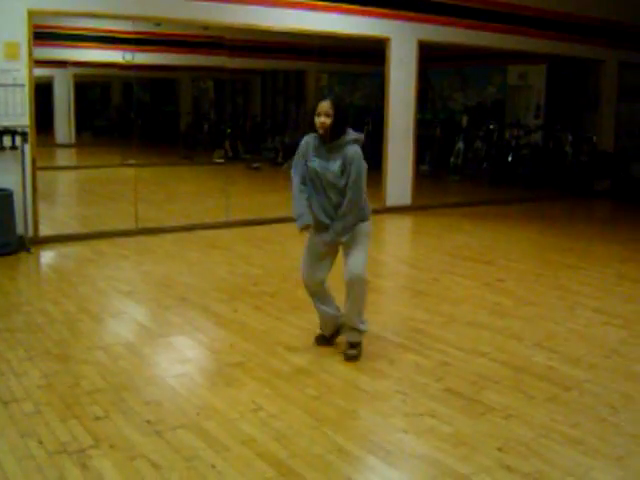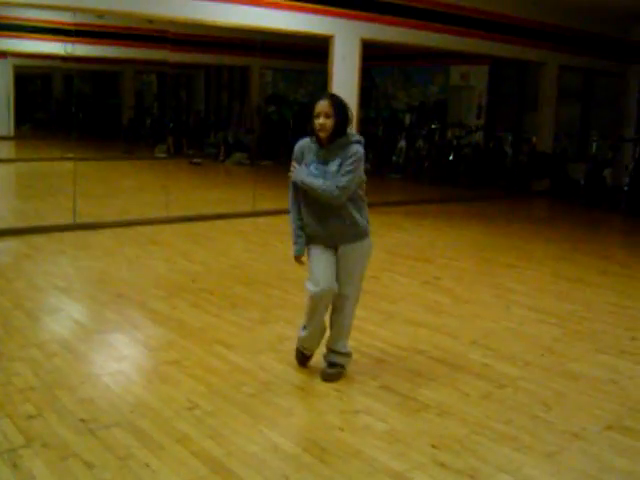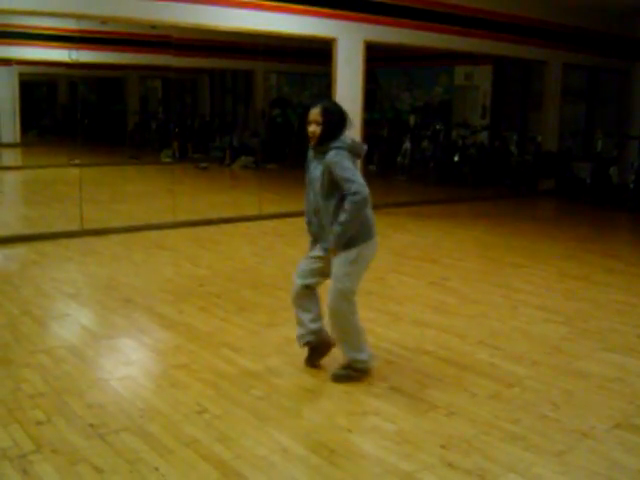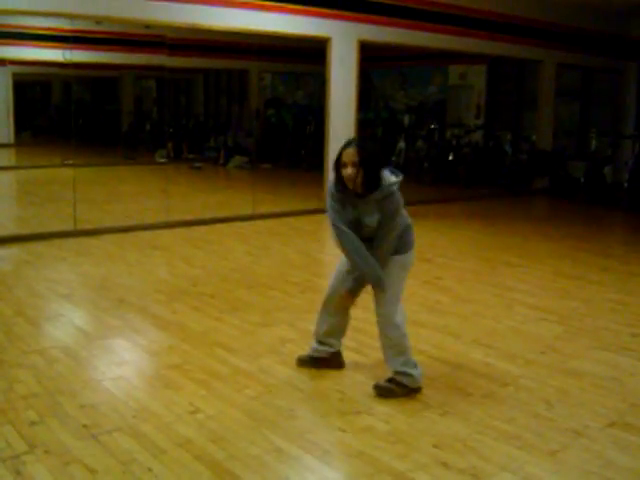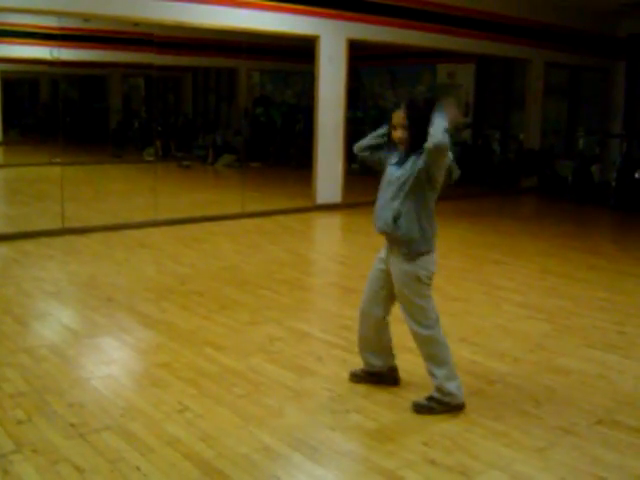
dt=1s
person 1, frame 1
left shoulder: (351, 152)
right shoulder: (307, 145)
left elbow: (354, 197)
right elbow: (300, 184)
left wrist: (338, 234)
right wrist: (304, 218)
left hip: (355, 224)
right hip: (321, 224)
left knee: (356, 274)
right knee: (311, 278)
left ankle: (353, 332)
right ankle: (332, 324)
person 1, frame 2
left shoulder: (354, 152)
right shoulder: (303, 149)
left elbow: (337, 192)
right elbow: (296, 198)
left wrist: (303, 177)
right wrist: (298, 242)
left hip: (354, 237)
right hip: (318, 237)
left knee: (346, 297)
right knee: (321, 289)
left ankle: (337, 356)
right ankle: (307, 341)
person 1, frame 3
left shoulder: (336, 156)
right shoulder: (317, 154)
left elbow: (359, 195)
left wrist: (338, 235)
right wrist: (319, 236)
left hip: (355, 242)
right hip: (329, 240)
left knee: (340, 301)
right knee: (303, 281)
left ankle: (358, 360)
right ankle: (316, 338)
person 1, frame 4
left shoulder: (390, 195)
right shoulder: (338, 190)
left elbow: (386, 243)
right elbow: (342, 232)
left wrist: (361, 278)
right wrist: (369, 270)
left hip: (395, 253)
right hip: (357, 250)
left knee: (387, 312)
right knee: (336, 297)
left ankle: (405, 375)
right ankle: (326, 351)
person 1, frame 5
left shoulder: (430, 161)
right shoulder: (394, 156)
left elbow: (438, 144)
right elbow: (360, 149)
left wrist: (440, 116)
right wrist: (390, 131)
left hip: (412, 255)
right hip: (390, 249)
left knee: (423, 325)
right knee: (371, 311)
left ankle: (449, 394)
right ankle: (380, 367)
